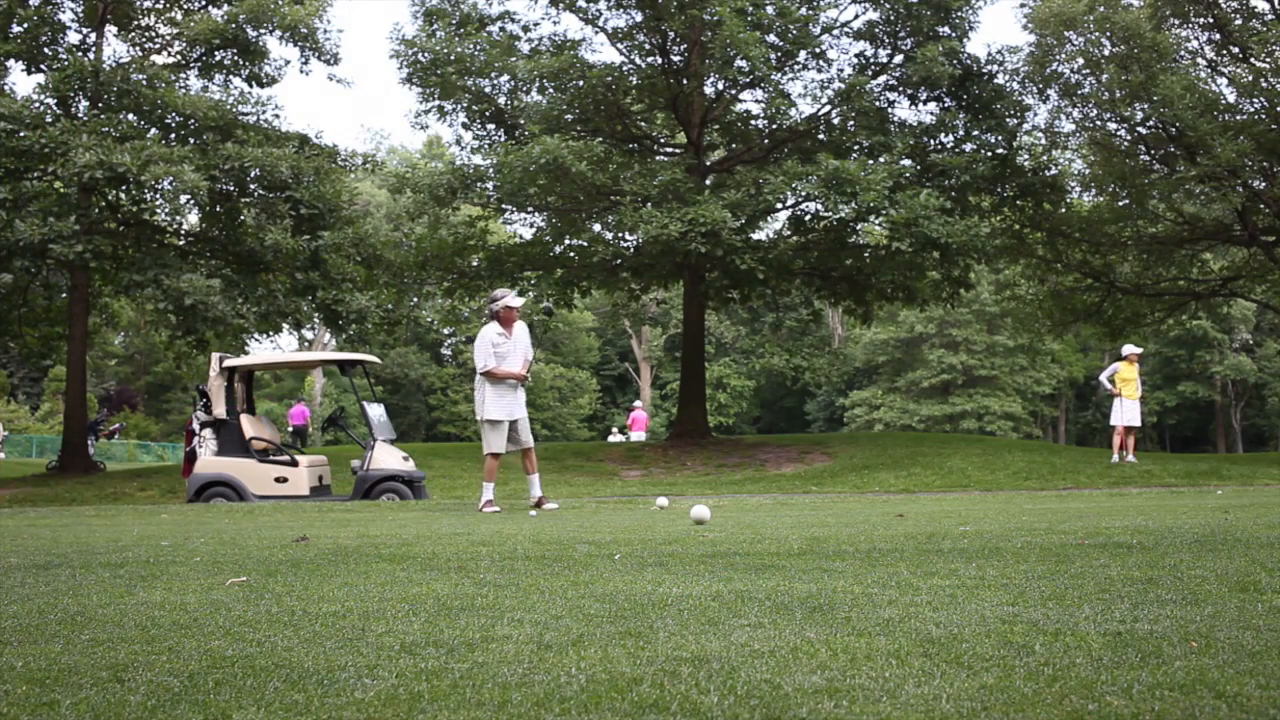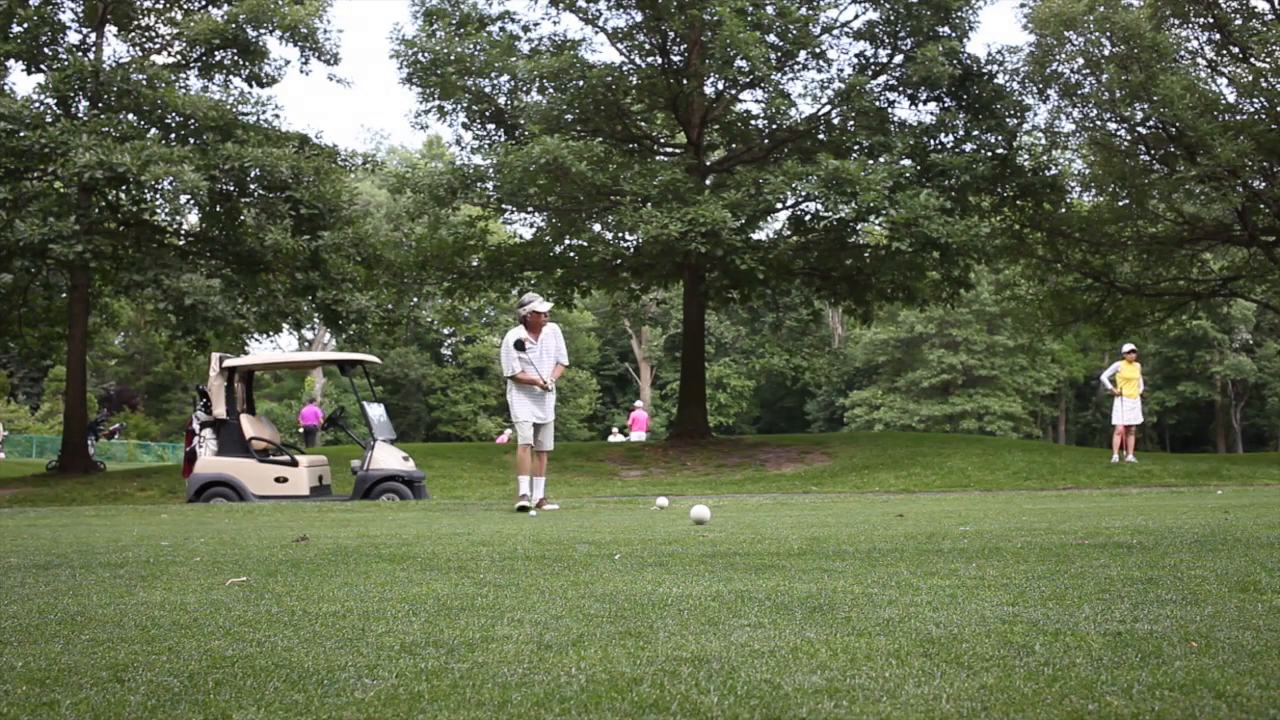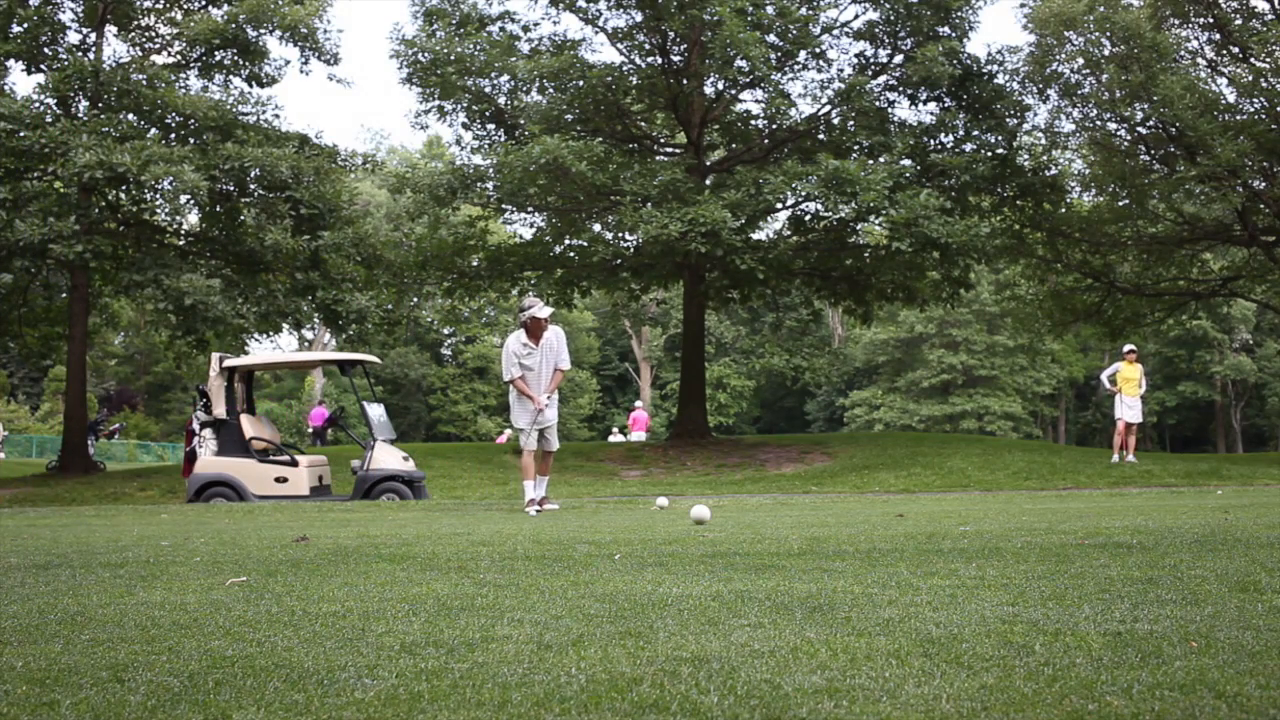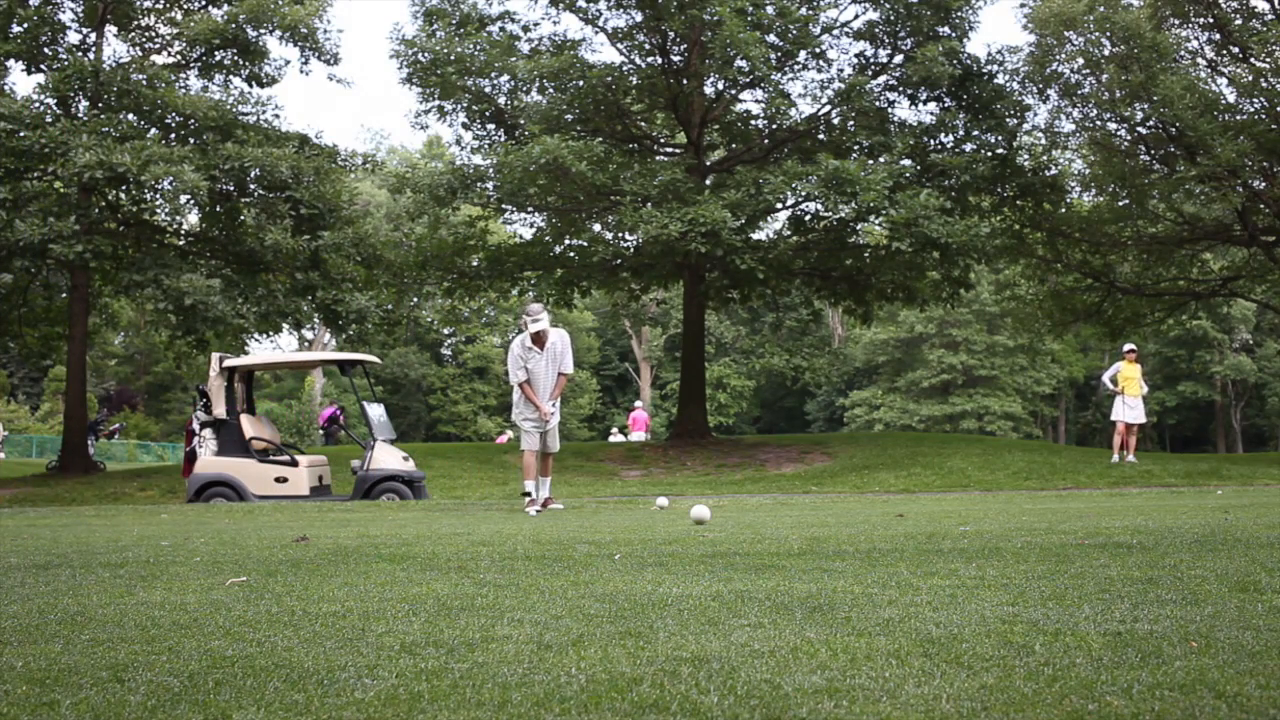
dt=0.5s
person 1, frame 1
left shoulder: (521, 328)
right shoulder: (487, 334)
left elbow: (527, 357)
right elbow: (486, 369)
left wrist: (524, 372)
right wrist: (513, 375)
left hip: (516, 399)
right hip: (494, 401)
left knee: (527, 447)
right knee: (494, 451)
left ankle: (536, 495)
right ankle: (487, 498)
person 1, frame 2
left shoulder: (553, 330)
right shoulder: (512, 338)
left elbow: (562, 361)
right elbow: (512, 373)
left wrist: (551, 379)
right wrist: (536, 381)
left hip: (546, 400)
right hip: (522, 399)
left knee: (543, 448)
right knee: (525, 443)
left ankle: (539, 496)
right ankle: (524, 494)
person 1, frame 3
left shoulder: (556, 334)
right shoulder: (513, 343)
left elbow: (561, 368)
right elbow: (513, 378)
left wrist: (547, 395)
right wrist: (534, 398)
left hip: (549, 403)
right hip: (524, 405)
left knee: (549, 449)
right knee: (529, 449)
left ankle: (541, 495)
right ankle: (530, 498)
person 1, frame 4
left shoulder: (561, 337)
right shoulder: (518, 346)
left elbow: (564, 373)
right elbow: (521, 382)
left wrist: (551, 402)
right wrist: (539, 407)
left hip: (550, 405)
right hip: (528, 406)
left knee: (549, 451)
right knee: (531, 449)
left ankle: (544, 495)
right ankle: (530, 498)
